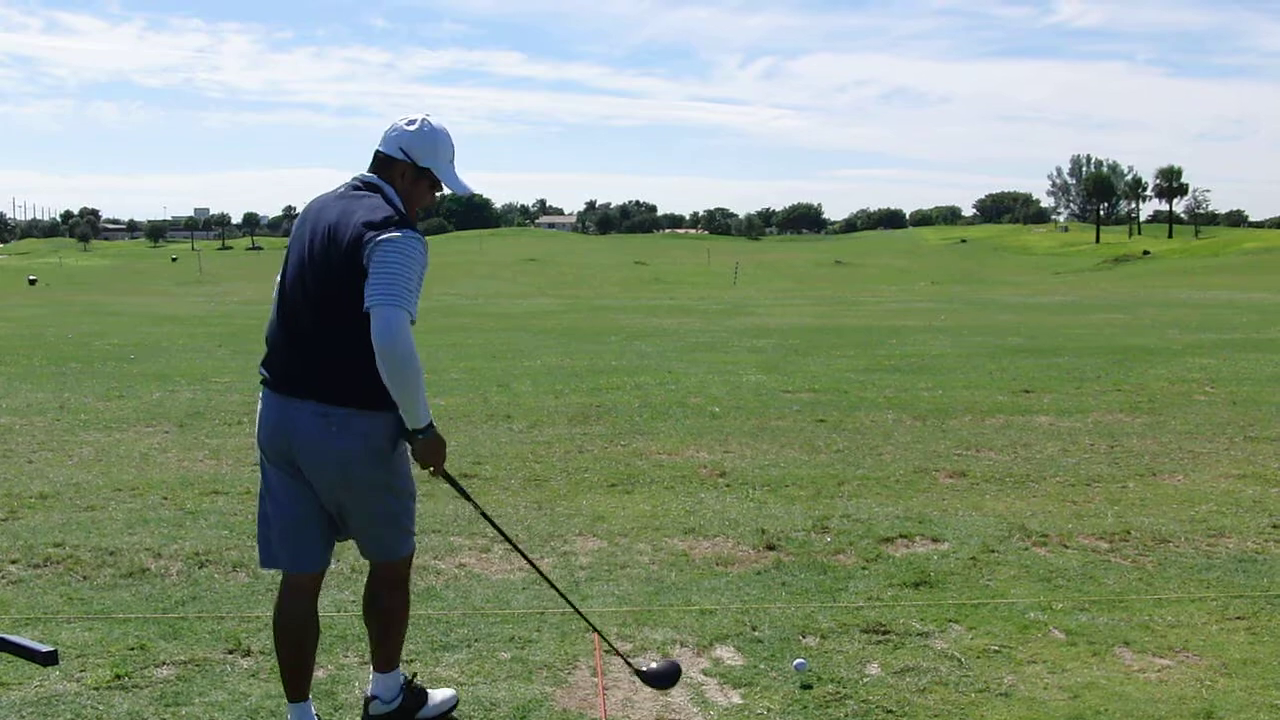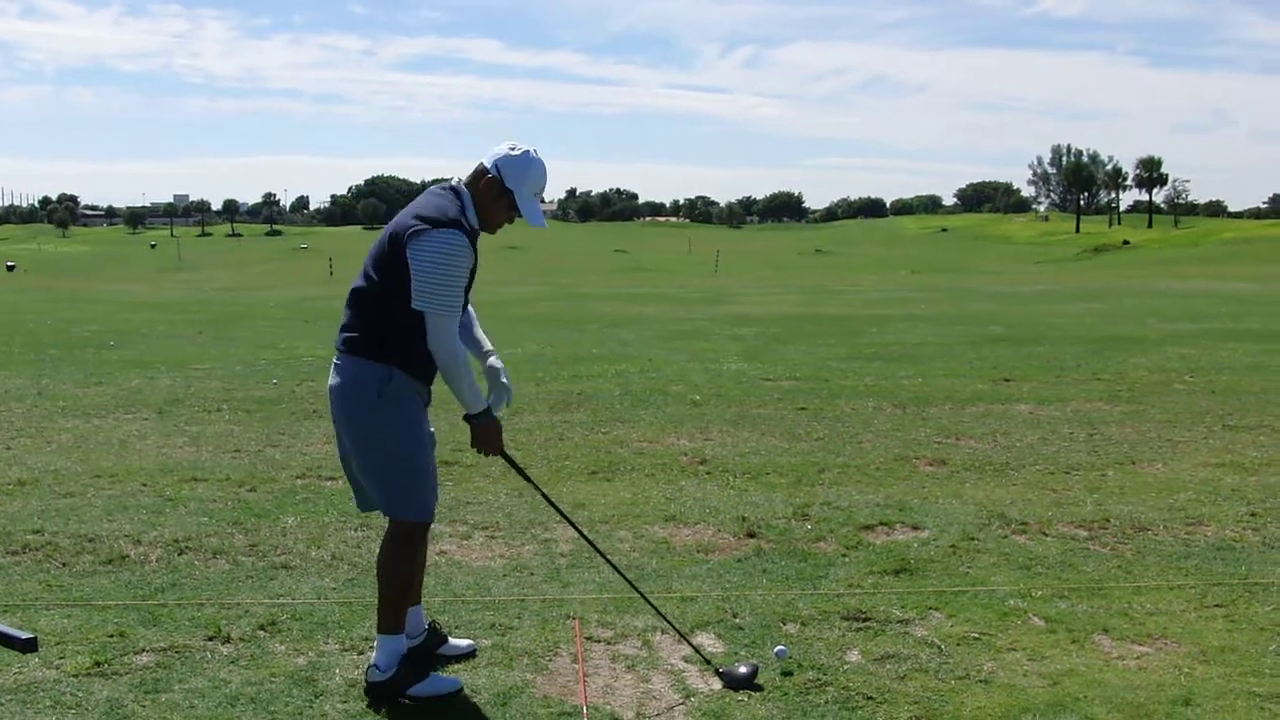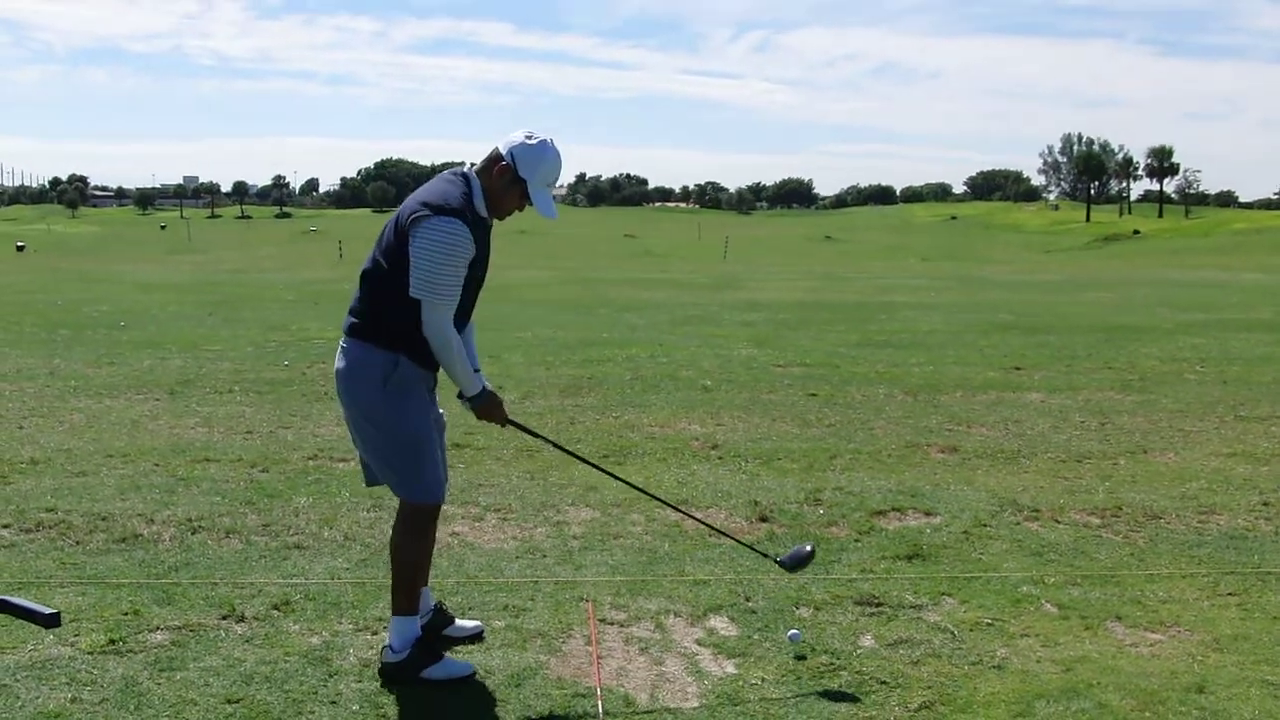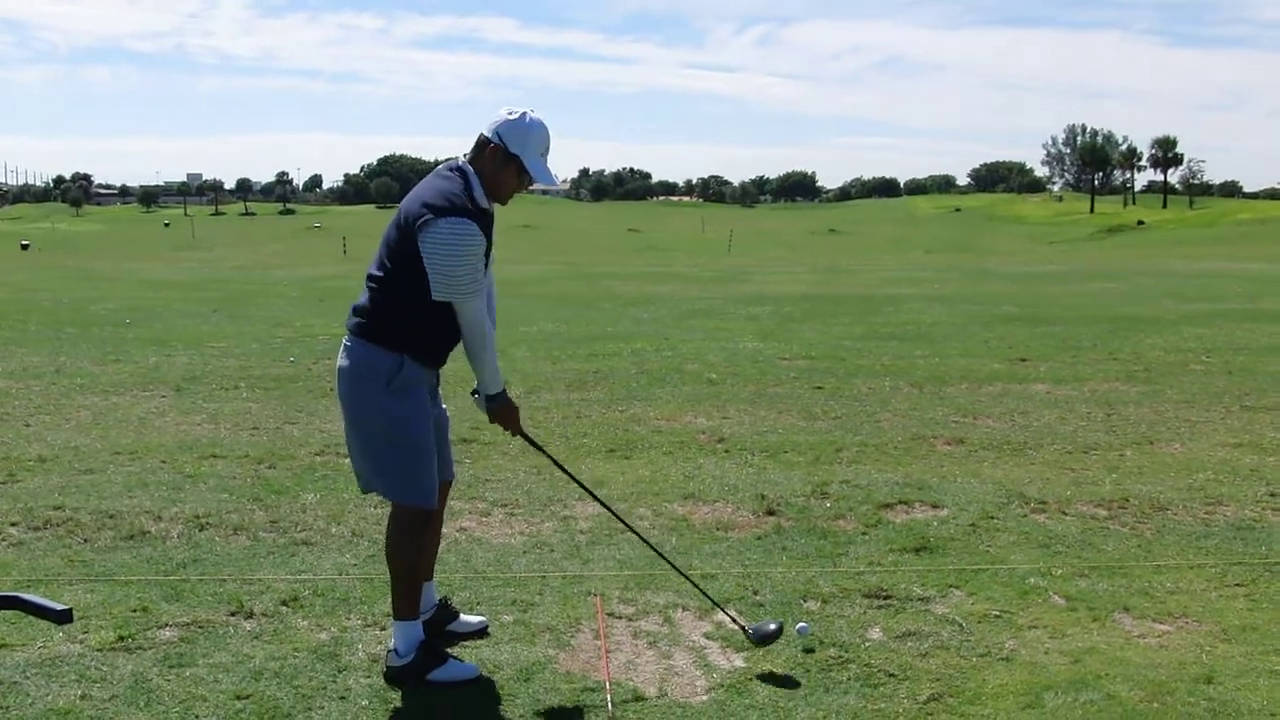
dt=1s
person 1, frame 1
left shoulder: (316, 210)
right shoulder: (396, 236)
right elbow: (391, 341)
right wrist: (421, 426)
left hip: (281, 413)
right hip: (354, 425)
left knee: (299, 577)
right knee: (390, 563)
person 1, frame 2
left shoulder: (442, 209)
right shoulder: (448, 234)
left elbow: (447, 310)
right elbow: (441, 340)
left wrist: (492, 359)
right wrist: (478, 412)
left hip: (383, 377)
right hip: (378, 381)
left knee: (416, 512)
right knee: (409, 518)
left ankle: (414, 632)
right ankle: (388, 666)
person 1, frame 3
left shoulder: (466, 207)
right shoulder: (448, 221)
left elbow: (455, 313)
right elbow: (435, 325)
left wrist: (475, 377)
right wrist: (474, 391)
left hip: (404, 364)
right hip: (382, 366)
left knee: (427, 494)
right knee: (420, 499)
left ankle: (422, 612)
right ankle: (403, 646)
person 1, frame 4
left shoulder: (470, 198)
right shoulder: (453, 218)
left elbow: (482, 295)
right elbow: (472, 318)
left wrist: (490, 384)
right wrist: (494, 392)
left hip: (409, 364)
right hip: (385, 366)
left knee: (435, 488)
right knee: (415, 502)
left ankle: (426, 607)
right ankle: (407, 649)
